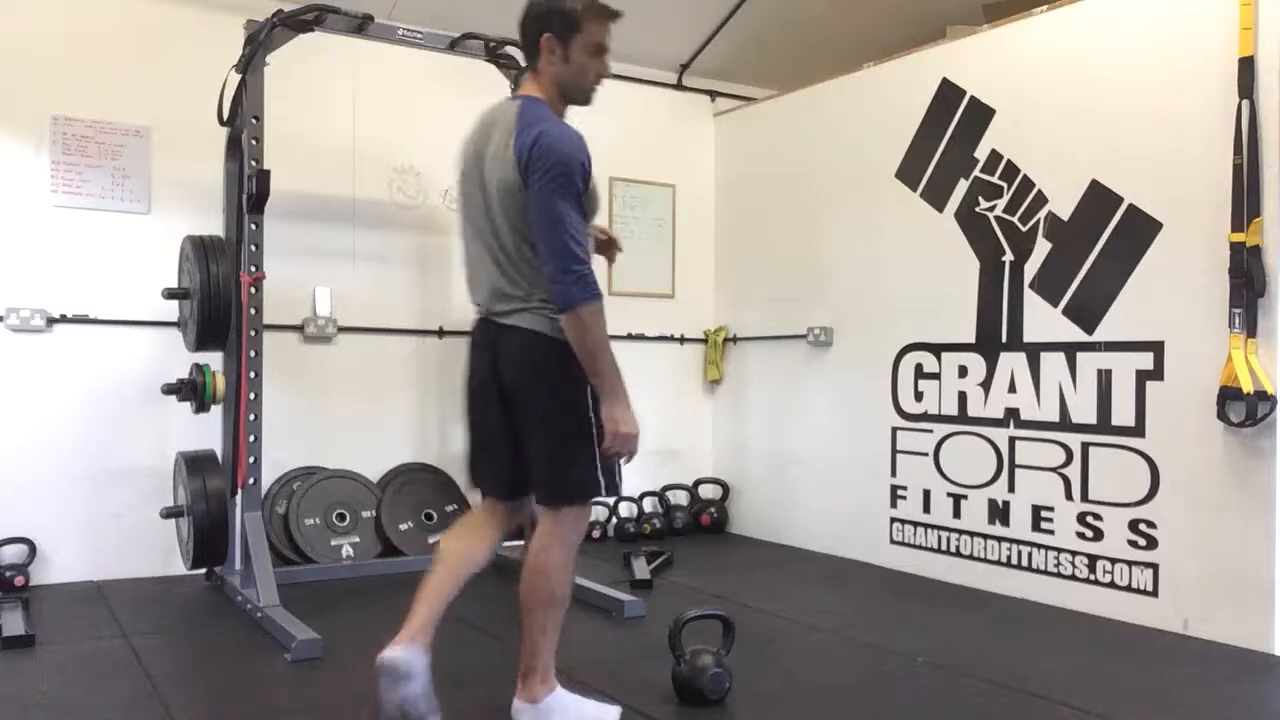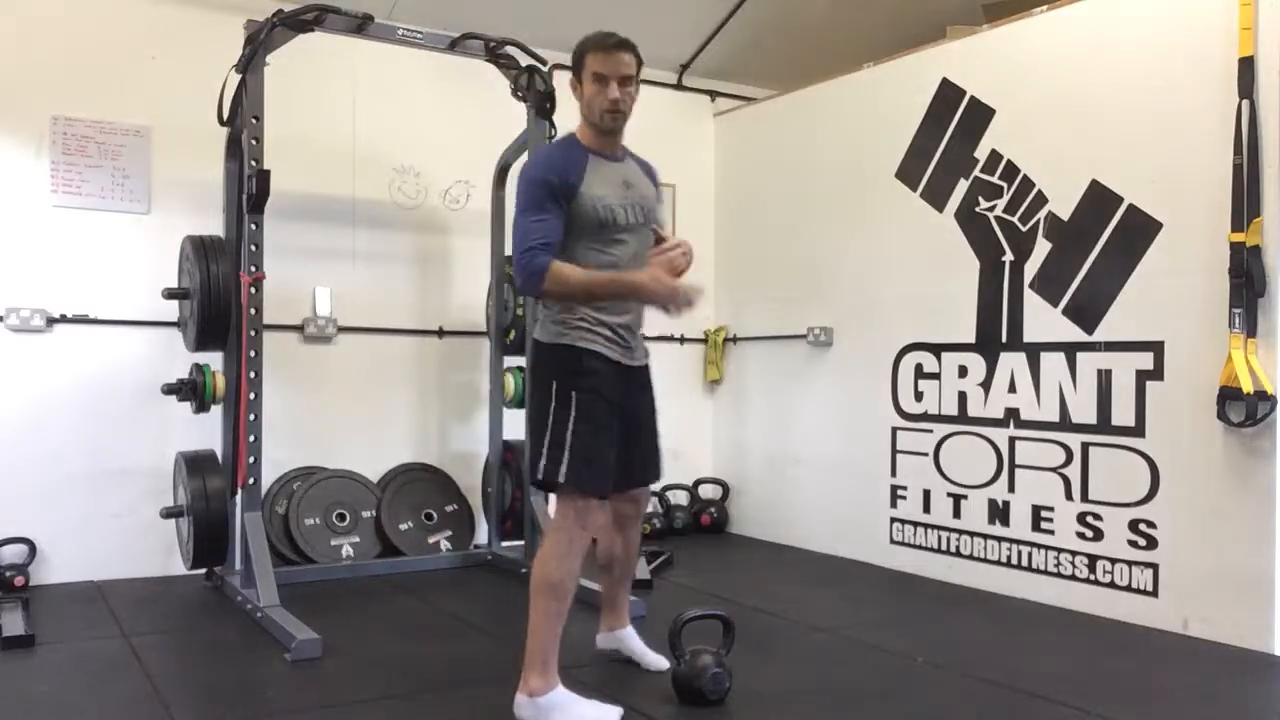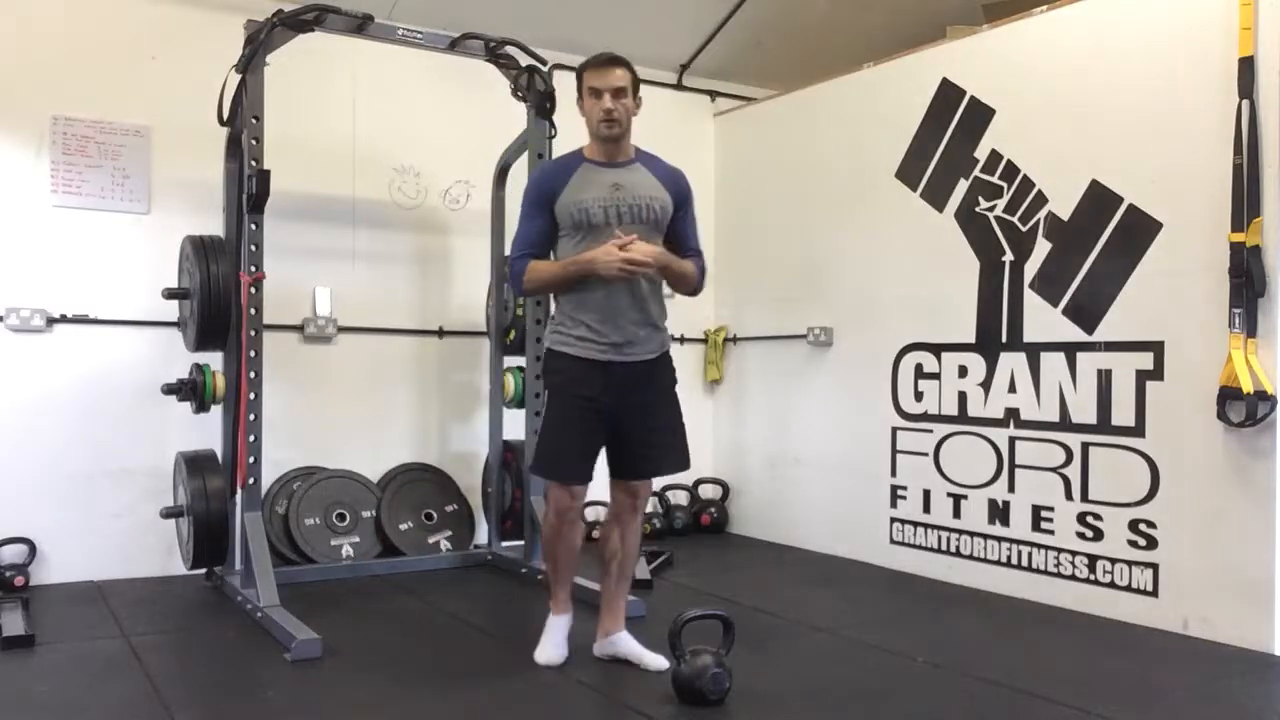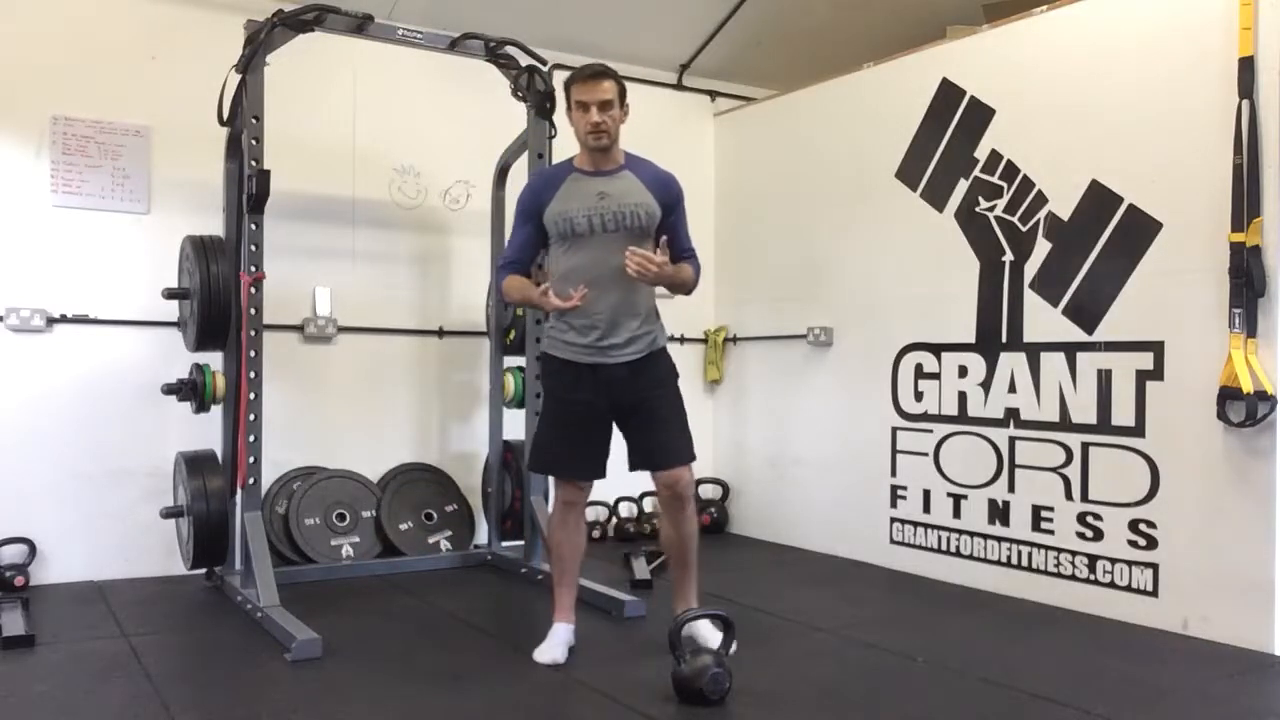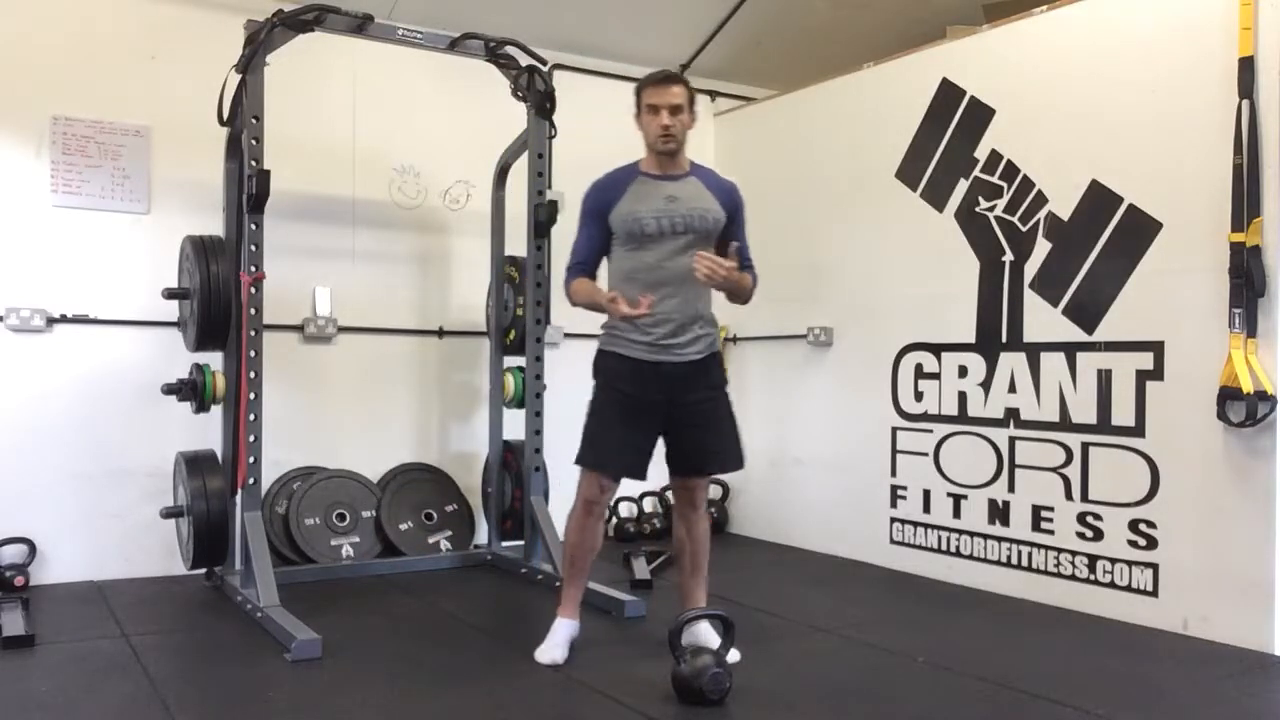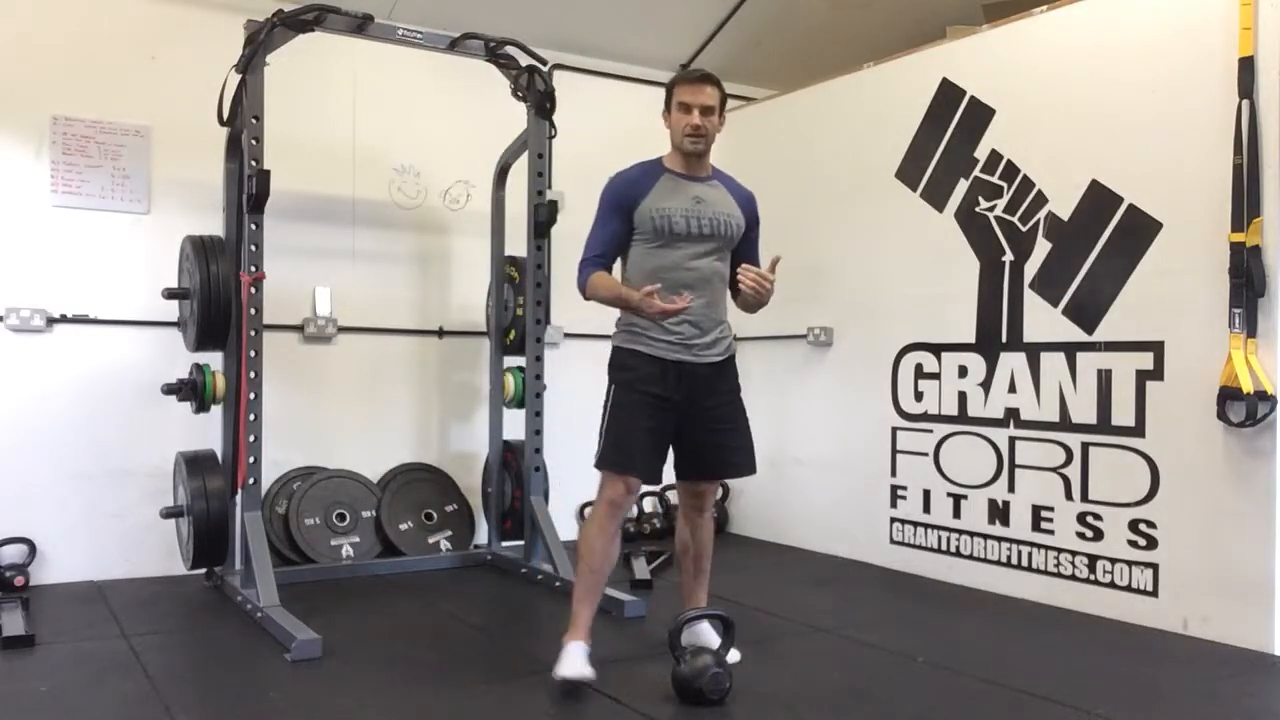
dt=0.4s
person 1, frame 1
left shoulder: (495, 129)
right shoulder: (554, 142)
right elbow: (569, 284)
left wrist: (576, 237)
right wrist: (614, 397)
left hip: (494, 343)
right hip: (545, 349)
left knee: (497, 508)
right knee: (563, 515)
left ankle: (409, 645)
person 1, frame 2
left shoulder: (643, 174)
right shoulder: (552, 168)
left elbow: (641, 265)
right elbow: (532, 272)
left wrist: (671, 260)
right wrist: (637, 283)
left hip: (629, 362)
right hip: (573, 358)
left knee: (629, 503)
right knee: (578, 511)
left ankle: (616, 626)
person 1, frame 3
left shoulder: (669, 183)
right shoulder: (551, 180)
left elbow: (694, 279)
right elbow: (522, 275)
left wrist: (662, 260)
right wrist: (588, 264)
left hip: (647, 362)
right hip: (577, 360)
left knee: (631, 499)
right knee: (565, 498)
left ankle: (612, 628)
right ankle: (559, 613)
person 1, frame 4
left shoulder: (659, 185)
right shoulder: (542, 190)
left elbow: (690, 273)
right elbow: (509, 275)
left wrist: (665, 271)
right wrist: (540, 297)
left hip: (643, 359)
right hip: (571, 364)
left knee: (677, 486)
right knee: (570, 495)
left ankle: (689, 613)
right ankle: (563, 622)
person 1, frame 5
left shoulder: (722, 194)
right shoulder: (608, 193)
left elbow: (744, 288)
right elbow: (576, 278)
left wrist: (733, 278)
right wrist: (605, 301)
left hip: (697, 364)
right hip: (626, 362)
left knee: (692, 494)
right knee: (594, 492)
left ankle: (696, 621)
right ankle: (567, 617)
person 1, frame 6
left shoulder: (739, 201)
right shoulder: (630, 187)
left elbow: (743, 291)
right elbow: (590, 275)
left wrist: (760, 291)
right wrist: (634, 300)
left hip: (713, 366)
right hip: (644, 362)
left knee: (700, 497)
right knee: (616, 494)
left ankle: (696, 622)
right ankle: (576, 640)
